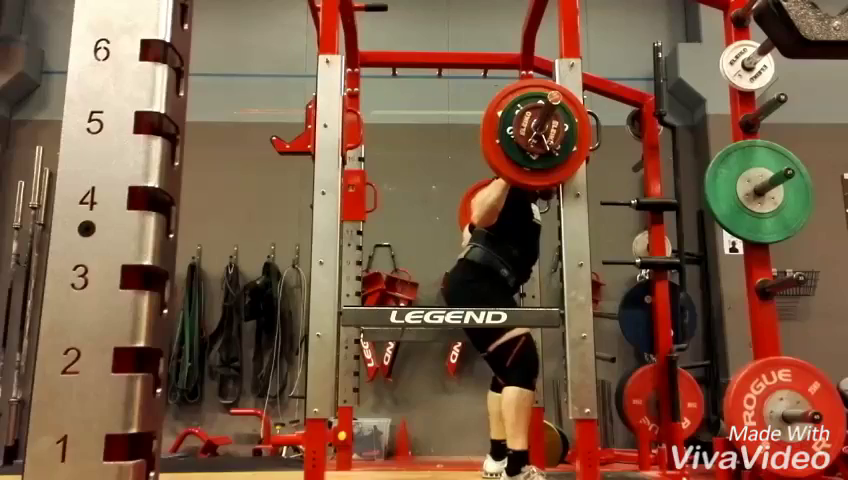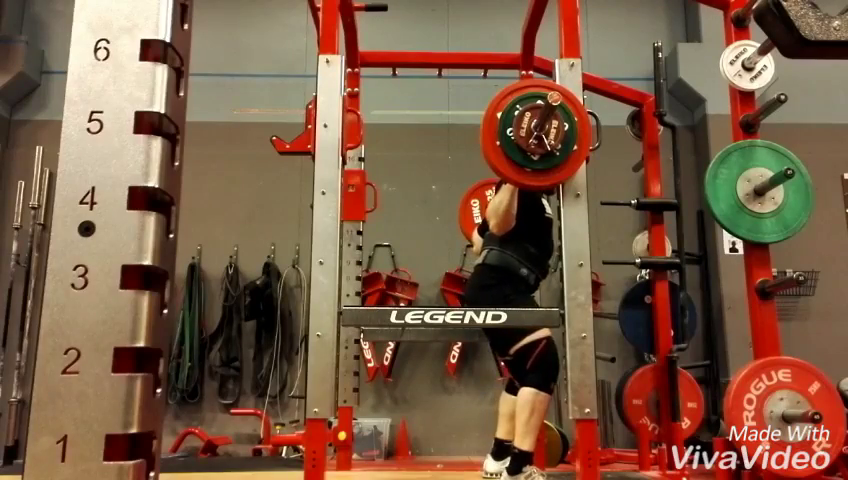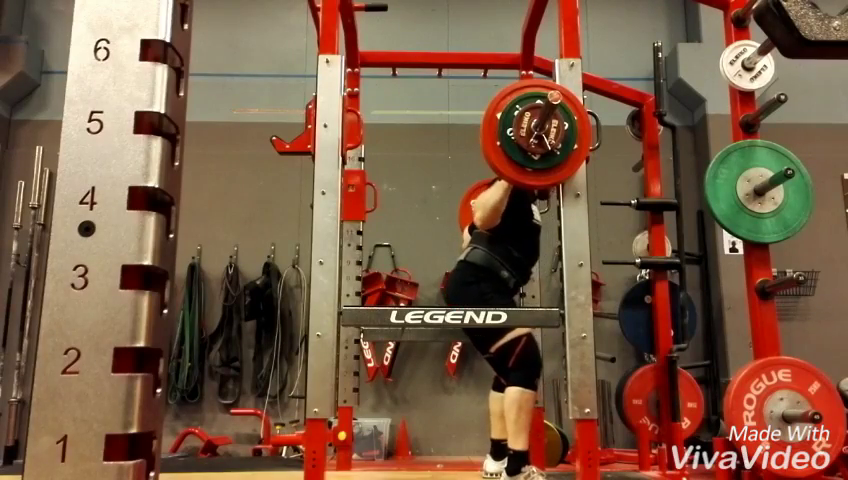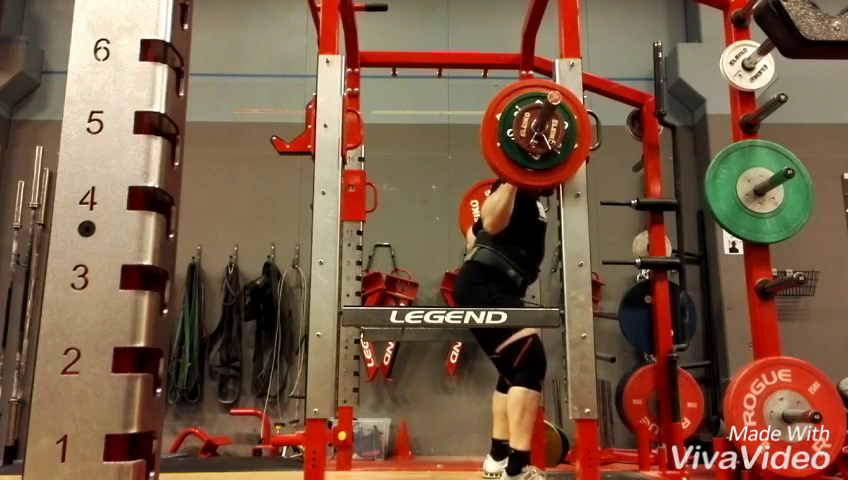
dt=0.4s
person 1, frame 1
left shoulder: (522, 198)
right shoulder: (517, 190)
left elbow: (471, 232)
right elbow: (481, 216)
left hip: (480, 286)
right hip: (476, 285)
left knee: (509, 368)
right knee: (522, 364)
person 1, frame 2
left shoulder: (528, 195)
right shoulder: (524, 187)
left elbow: (478, 240)
right elbow: (498, 224)
right wrist: (512, 179)
left hip: (499, 289)
right hip: (497, 288)
left knee: (525, 372)
right knee: (543, 364)
person 1, frame 3
left shoulder: (522, 198)
right shoulder: (517, 191)
left elbow: (470, 235)
right elbow: (483, 217)
right wrist: (508, 177)
left hip: (481, 288)
right hip: (476, 287)
left knee: (511, 369)
right knee: (525, 364)
person 1, frame 4
left shoulder: (526, 197)
right shoulder: (520, 190)
left elbow: (474, 235)
right elbow: (493, 223)
right wrist: (511, 180)
left hip: (488, 288)
right hip: (484, 286)
left knee: (515, 369)
right knee: (530, 363)
